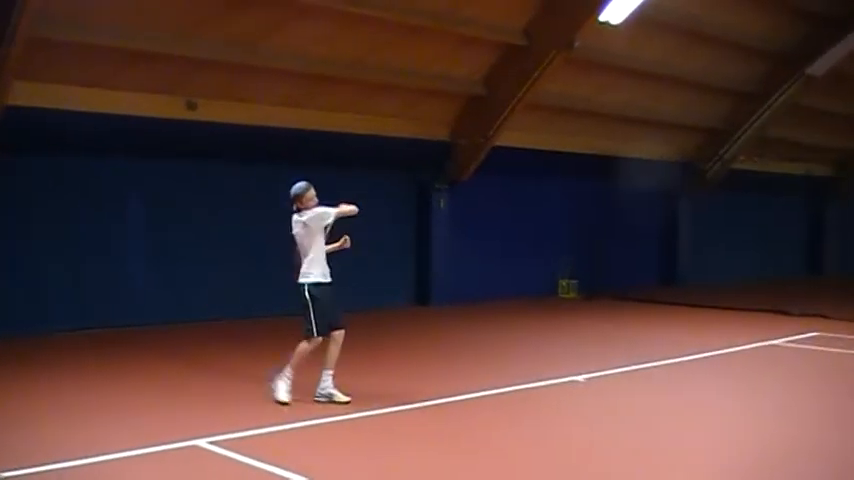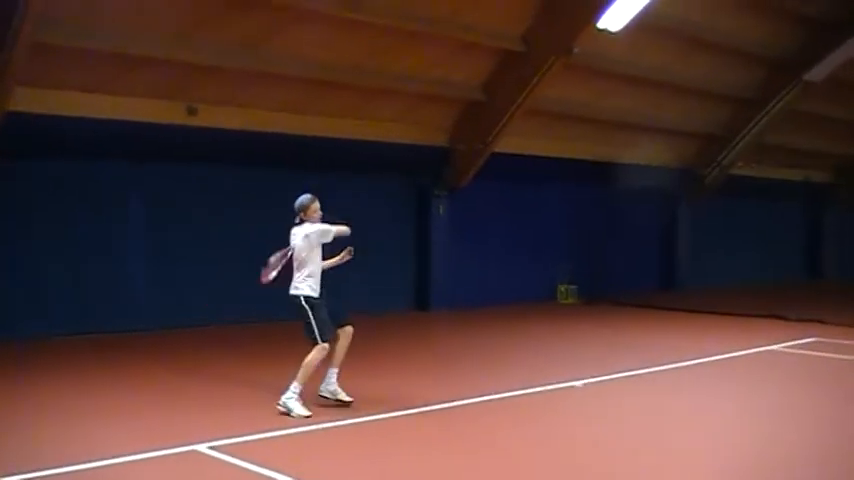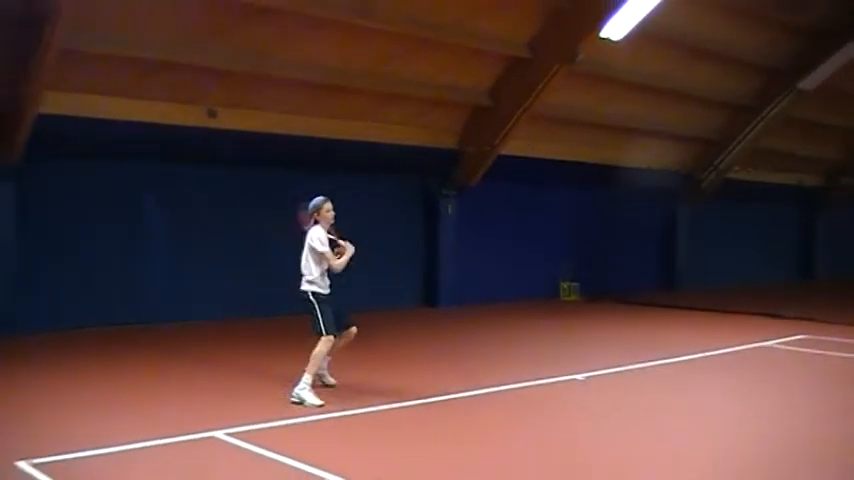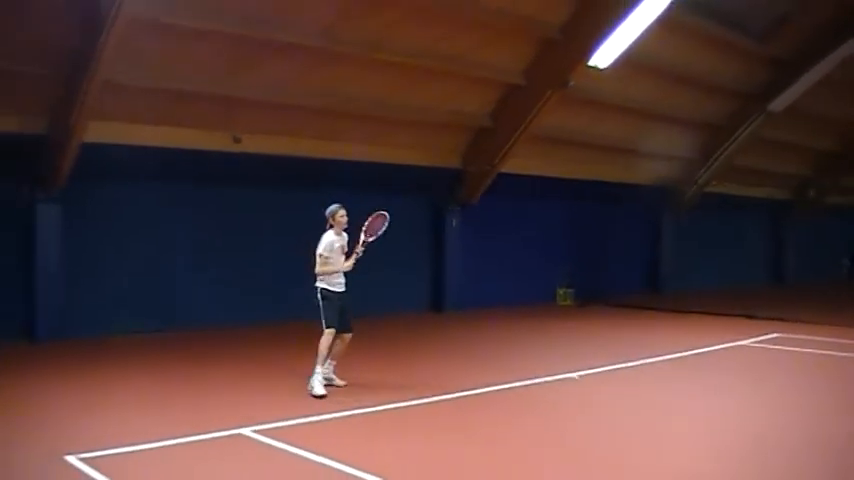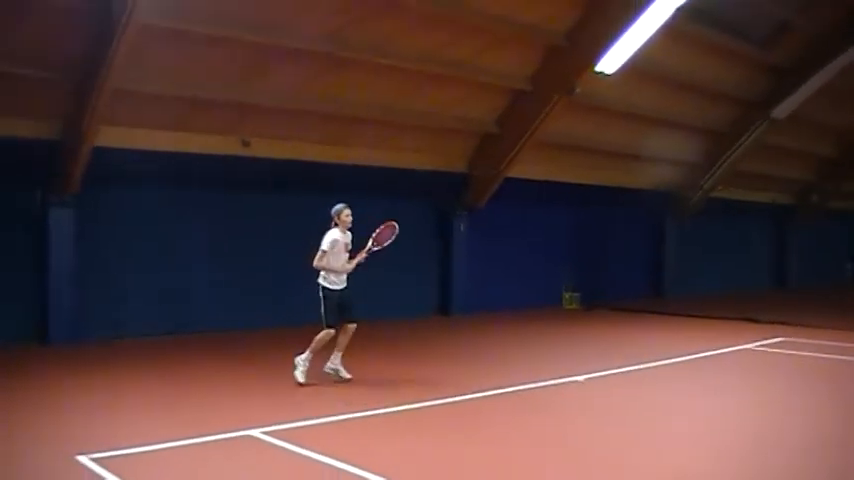
dt=0.2s
person 1, frame 1
left shoulder: (298, 219)
right shoulder: (316, 215)
right elbow: (351, 210)
left wrist: (337, 245)
right wrist: (343, 208)
left hip: (321, 283)
right hip: (312, 284)
left knee: (338, 333)
right knee: (314, 338)
left ankle: (325, 387)
right ankle: (284, 379)
person 1, frame 2
left shoulder: (298, 233)
right shoulder: (314, 230)
right elbow: (346, 230)
left wrist: (338, 259)
right wrist: (333, 230)
left hip: (311, 296)
right hip: (305, 296)
left knee: (346, 330)
right knee: (322, 346)
left ankle: (330, 384)
right ankle: (290, 397)
person 1, frame 3
left shoulder: (322, 233)
right shoulder: (317, 234)
right elbow: (337, 267)
left wrist: (340, 253)
right wrist: (349, 252)
left hip: (324, 292)
right hip: (313, 292)
left knee: (349, 331)
right knee: (327, 338)
left ankle: (320, 367)
right ankle: (302, 390)
person 1, frame 4
left shoulder: (344, 236)
right shoulder: (328, 239)
right elbow: (319, 270)
left wrist: (351, 260)
right wrist: (341, 268)
left hip: (340, 290)
right hip: (326, 290)
left knee: (346, 336)
right knee: (329, 332)
left ankle: (328, 371)
right ankle: (317, 376)
person 1, frame 5
left shoulder: (348, 236)
right shoulder: (331, 237)
right elbow: (317, 263)
left wrist: (356, 259)
right wrist: (340, 269)
left hip: (342, 288)
right hip: (328, 288)
left knee: (350, 326)
right knee: (330, 330)
left ankle: (334, 364)
right ankle: (303, 360)
